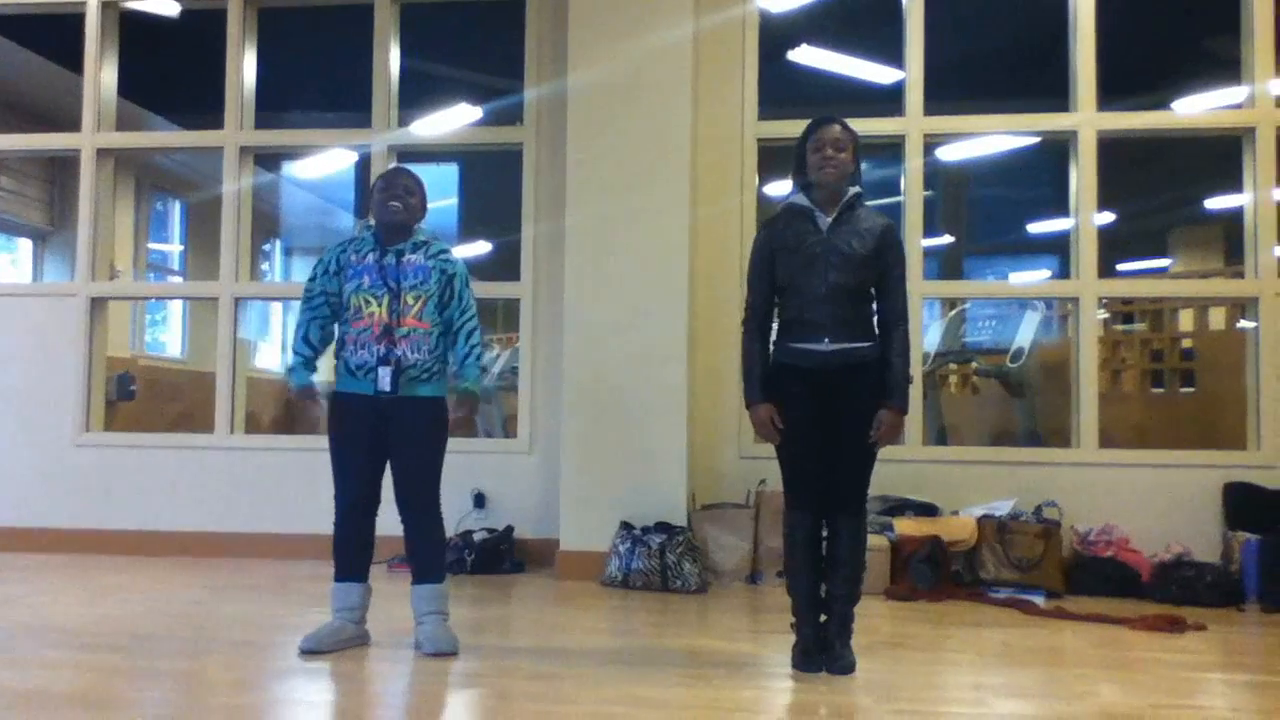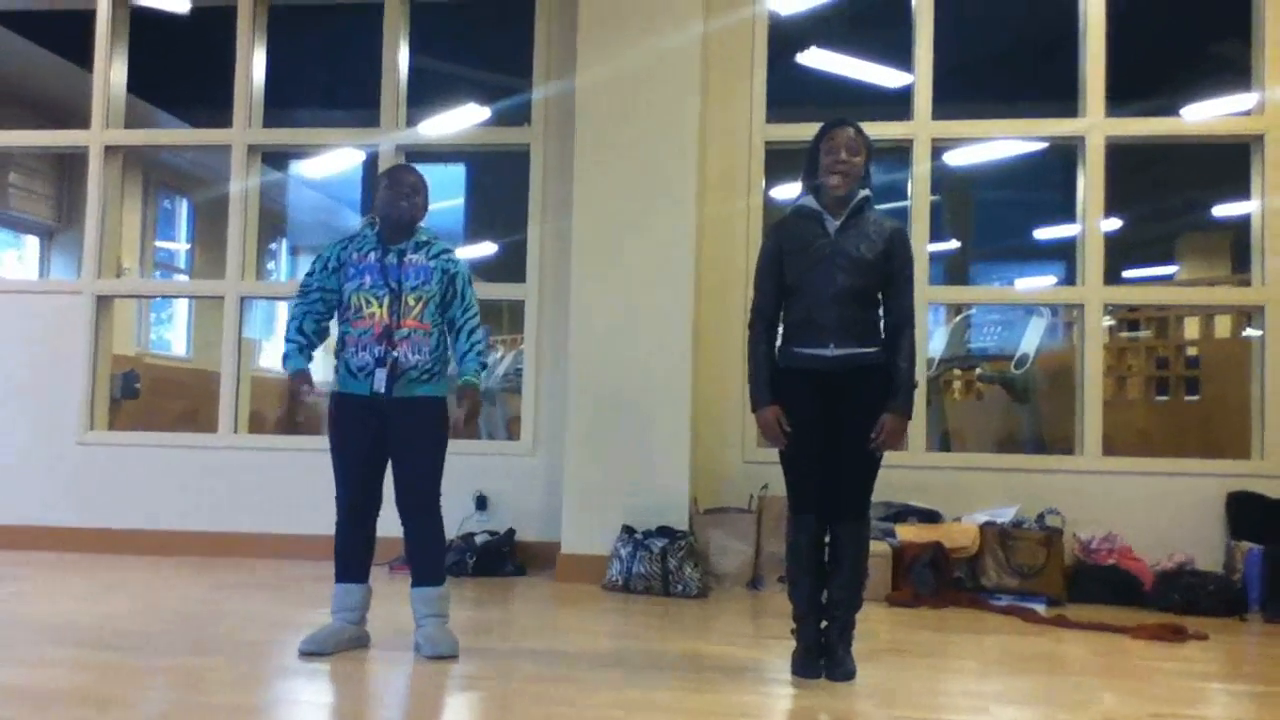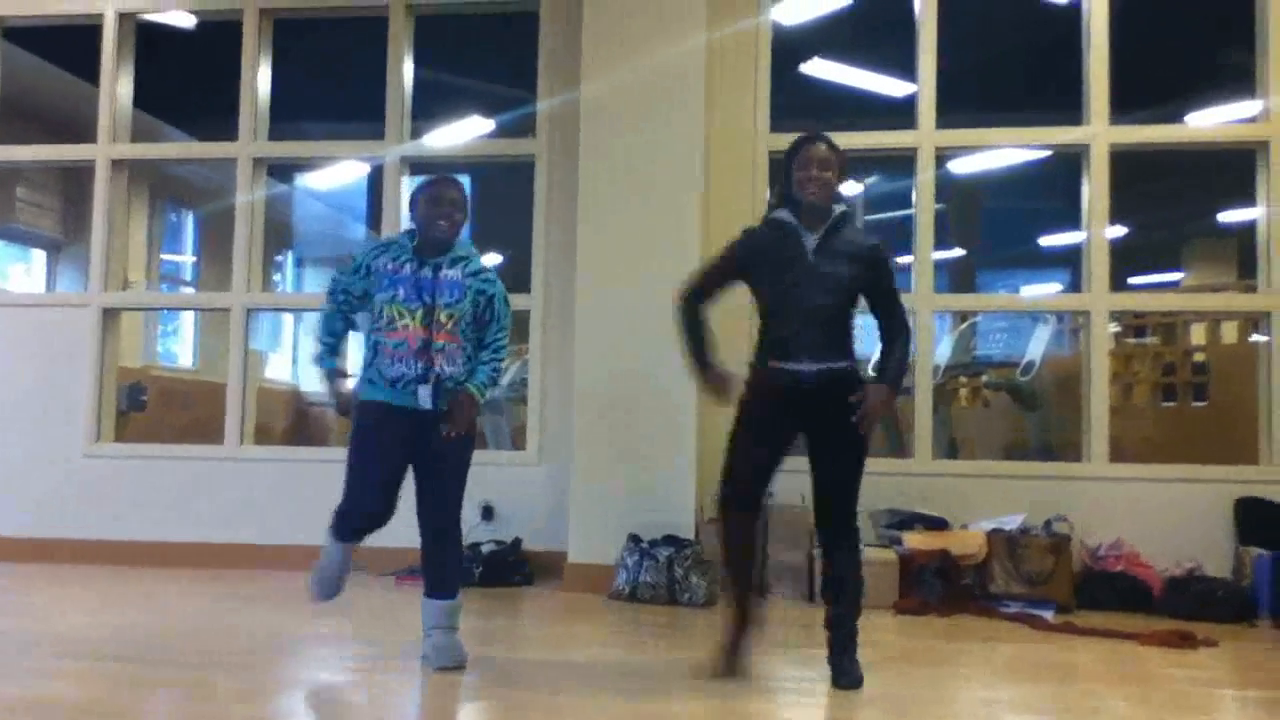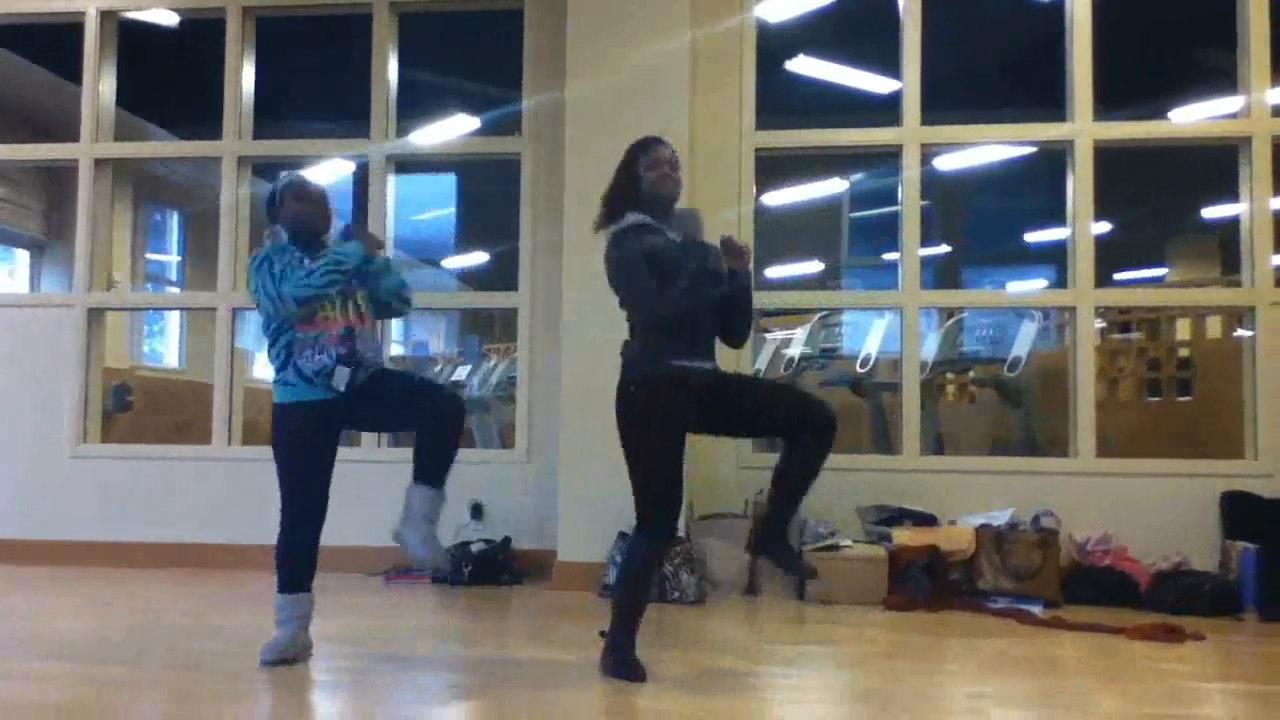
dt=0.7s
person 1, frame 1
left shoulder: (879, 230)
right shoulder: (777, 230)
left elbow: (894, 320)
right elbow: (756, 319)
left wrist: (895, 399)
right wrist: (756, 395)
left hip: (858, 378)
right hip: (794, 379)
left knee: (848, 506)
right knee: (802, 505)
left ankle: (838, 633)
right ankle: (806, 631)
person 1, frame 2
left shoulder: (888, 234)
right shoulder: (785, 231)
left elbow: (901, 325)
right elbow: (763, 321)
left wrist: (900, 403)
right wrist: (763, 397)
left hip: (863, 383)
right hip: (800, 382)
left knee: (850, 512)
right knee: (806, 511)
left ankle: (840, 639)
right ankle: (806, 636)
person 1, frame 3
left shoulder: (863, 248)
right shoulder: (763, 241)
left elbow: (896, 328)
right elbow: (695, 297)
left wrist: (886, 384)
right wrist: (707, 366)
left hip: (839, 392)
right hip: (772, 388)
left knee: (837, 523)
right knee: (737, 504)
left ankle: (842, 646)
right ankle: (741, 622)
person 1, frame 4
left shoulder: (696, 246)
right shoulder: (626, 245)
left elbow: (735, 333)
right elbow: (654, 313)
left wrist: (738, 276)
right wrist: (709, 269)
left hip: (705, 384)
right hip: (651, 390)
left knee: (815, 420)
right knee: (658, 520)
left ankle: (771, 533)
right ankle: (618, 644)
person 2, frame 1
left shoulder: (442, 261)
right shoulder: (341, 257)
left elbow: (463, 325)
right elbow: (315, 317)
left wrist: (471, 383)
right wrist: (302, 375)
left hip: (420, 401)
right hip: (353, 399)
left knee: (421, 507)
right knee: (352, 506)
left ankle: (432, 619)
right ankle: (348, 617)
person 2, frame 2
left shoulder: (444, 261)
right shoulder: (342, 254)
left elbow: (466, 324)
right elbow: (310, 311)
left wrist: (470, 378)
right wrist: (297, 363)
left hip: (421, 401)
right hip: (354, 400)
left knee: (420, 507)
right knee: (354, 507)
left ankle: (431, 621)
right ankle: (348, 619)
person 2, frame 3
left shoulder: (480, 276)
right shoulder: (380, 259)
left elbow: (497, 344)
right elbow: (343, 303)
left wrist: (471, 390)
right wrist: (329, 359)
left hip: (450, 412)
right hip: (382, 404)
left knee: (441, 519)
right knee: (367, 504)
left ankle: (440, 630)
right ankle: (340, 544)
person 2, frame 4
left shoulder: (352, 255)
right shoulder: (269, 263)
left elbow: (397, 301)
right elbow: (294, 298)
left wrist: (362, 255)
right wrist: (353, 255)
left hip: (365, 384)
right hip: (302, 400)
left knee: (445, 408)
right knee: (301, 512)
left ankle: (417, 520)
right ankle: (292, 628)
